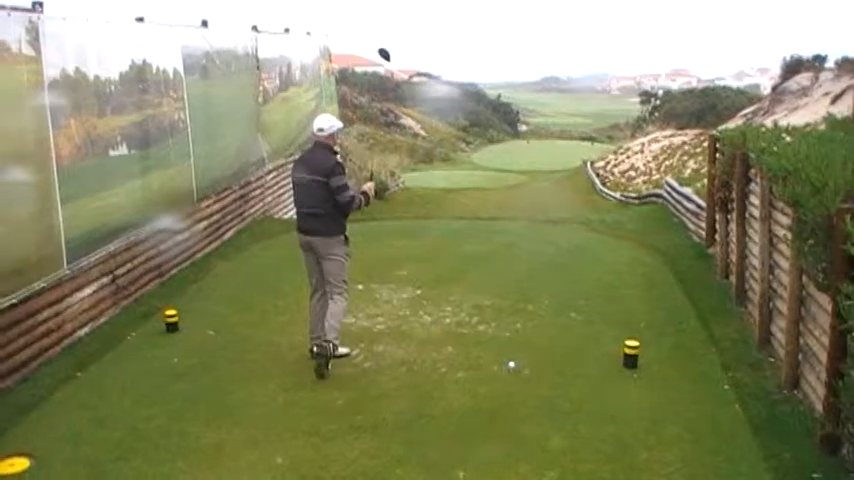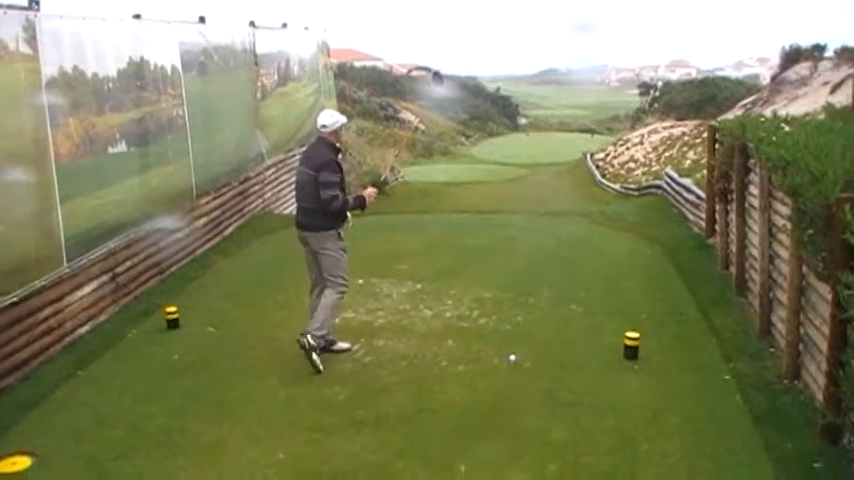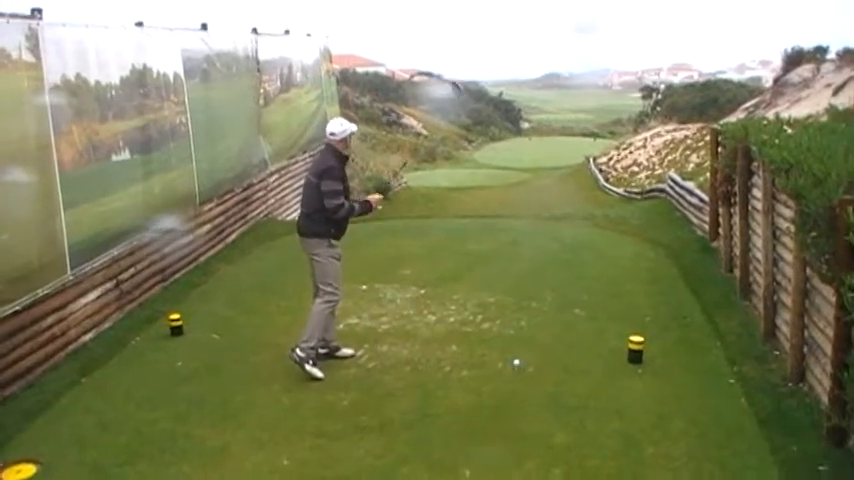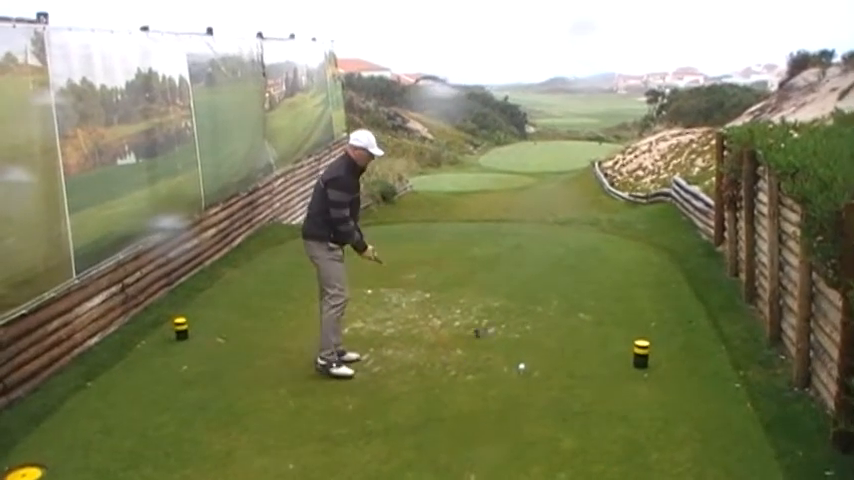
dt=0.5s
person 1, frame 1
left shoulder: (300, 161)
right shoulder: (332, 164)
right elbow: (346, 202)
right wrist: (364, 194)
left hip: (305, 233)
right hip: (329, 236)
left knee: (318, 291)
right knee: (338, 292)
left ankle: (318, 343)
right ankle: (329, 344)
person 1, frame 2
left shoulder: (309, 154)
right shoulder: (328, 160)
right elbow: (332, 201)
left wrist: (353, 199)
right wrist: (361, 199)
left hip: (305, 228)
right hip: (324, 231)
left knee: (319, 285)
right knee: (337, 285)
left ankle: (321, 338)
right ankle: (313, 336)
person 1, frame 3
left shoulder: (326, 161)
right shoulder: (331, 167)
right elbow: (337, 209)
left wrist: (362, 203)
right wrist: (366, 206)
left hip: (316, 233)
right hip: (321, 237)
left knee: (325, 291)
right knee: (329, 294)
left ankle: (326, 344)
right ankle: (304, 350)
person 1, frame 4
left shoulder: (347, 171)
right shoulder: (341, 176)
left elbow: (349, 212)
right elbow: (341, 220)
left wrist: (360, 241)
right wrist: (360, 246)
left hip: (326, 239)
right hip: (322, 241)
left knee: (330, 296)
right knee: (337, 296)
left ankle: (332, 349)
right ankle: (326, 358)
